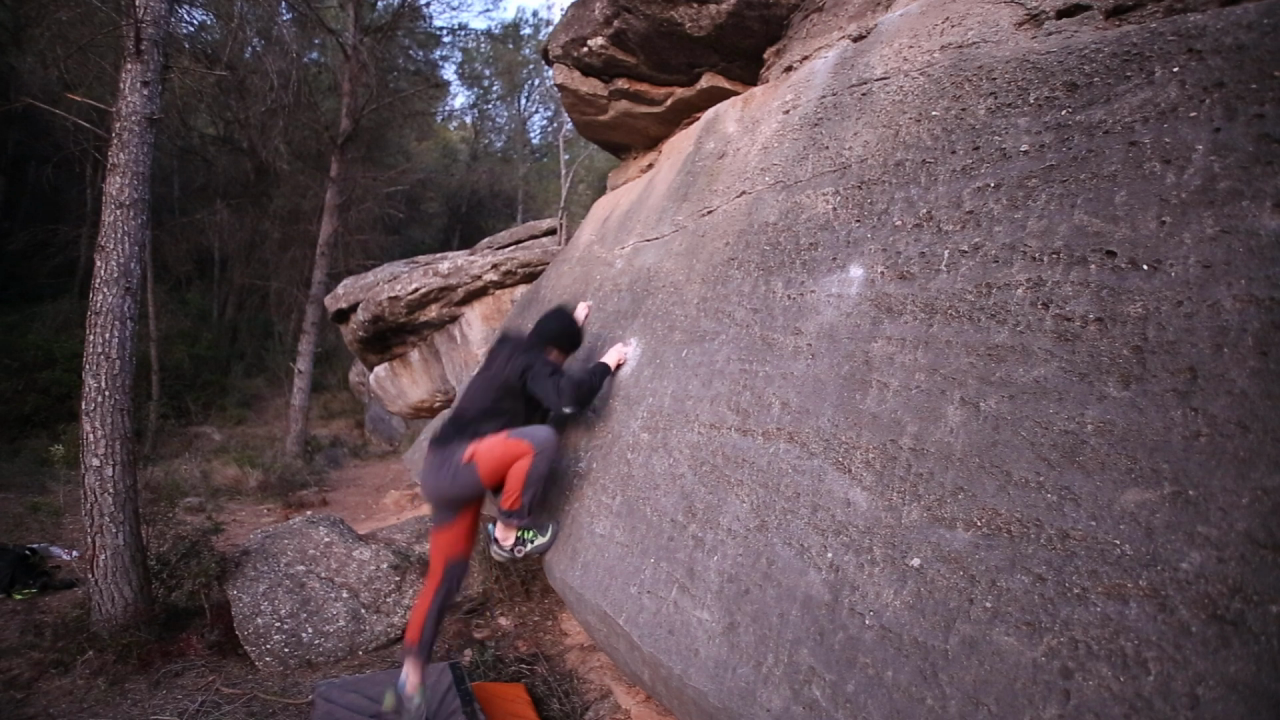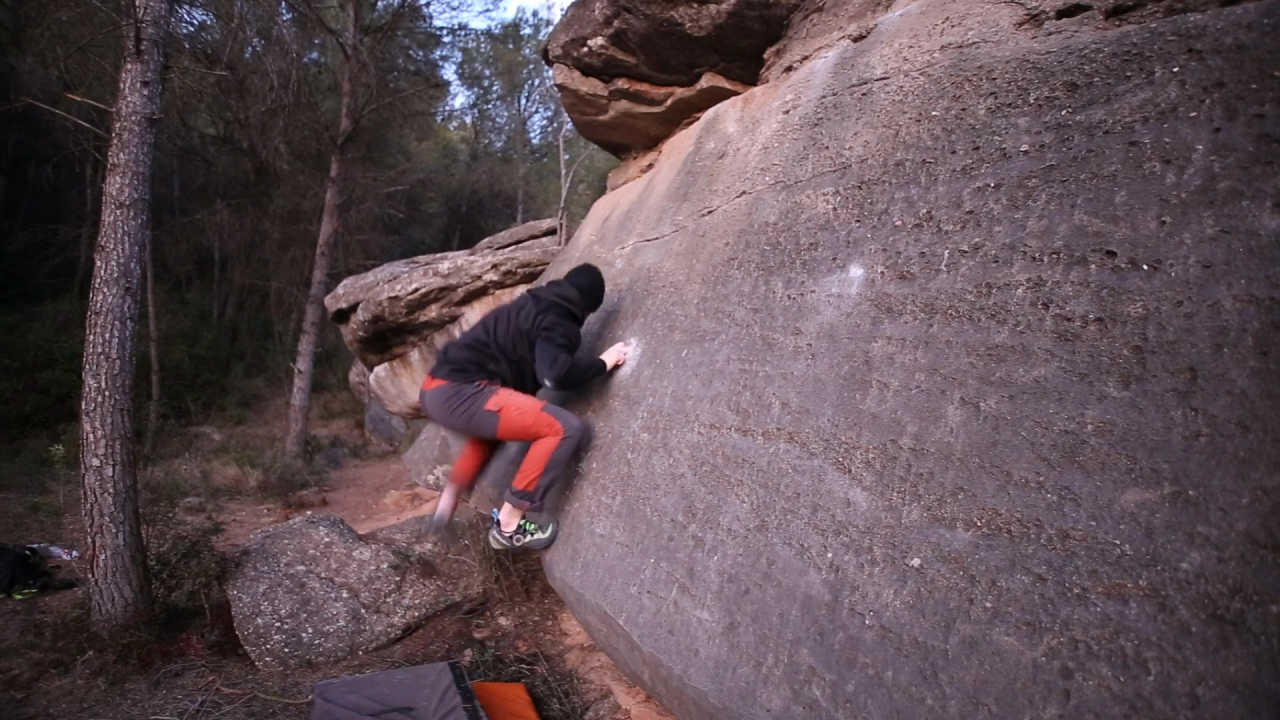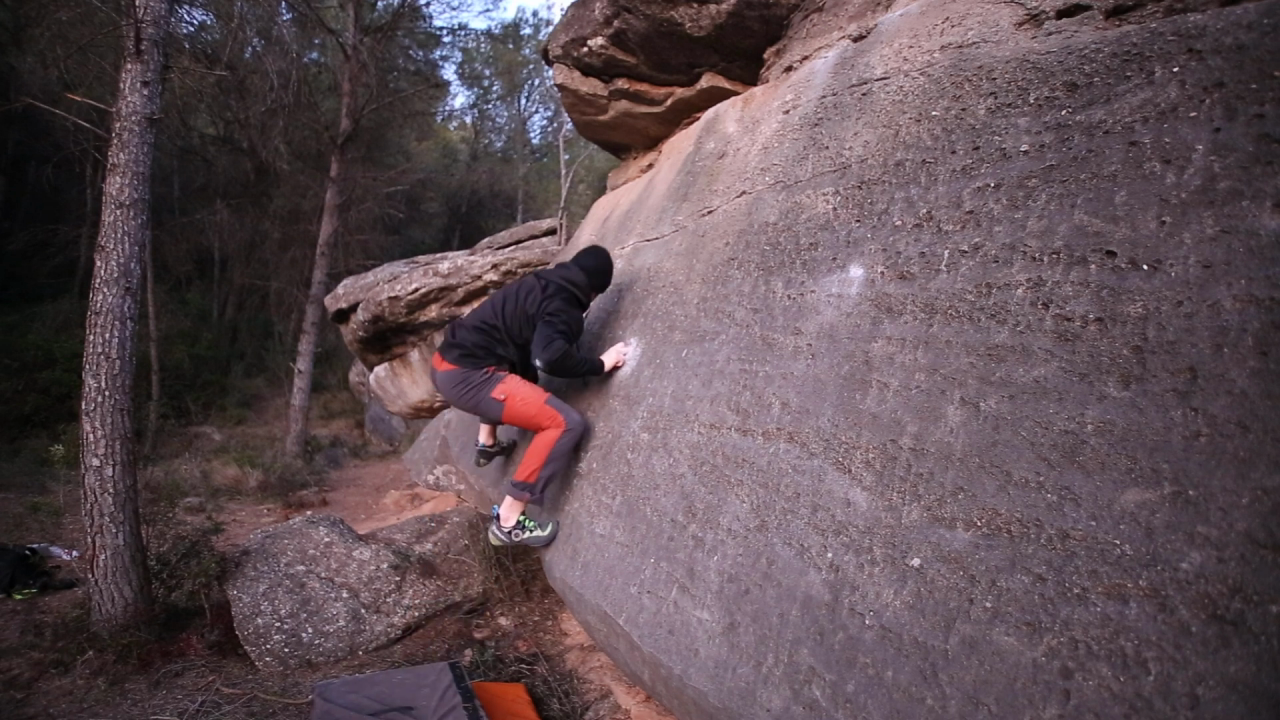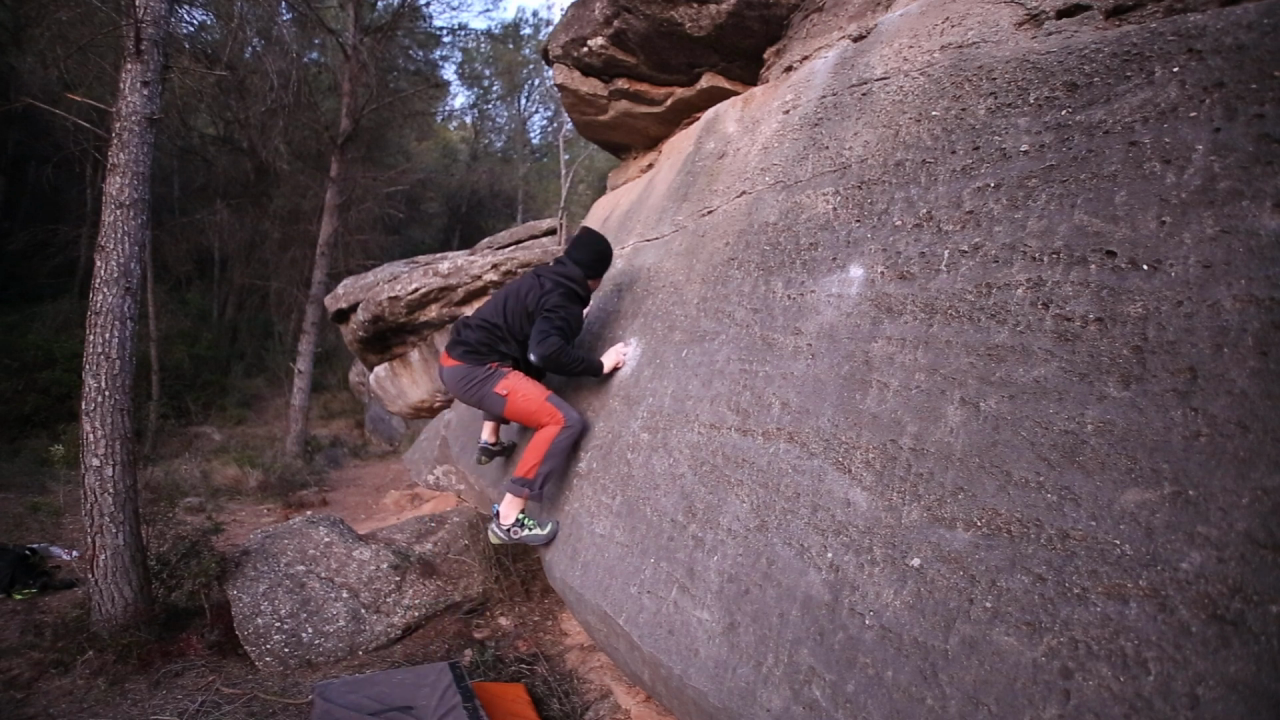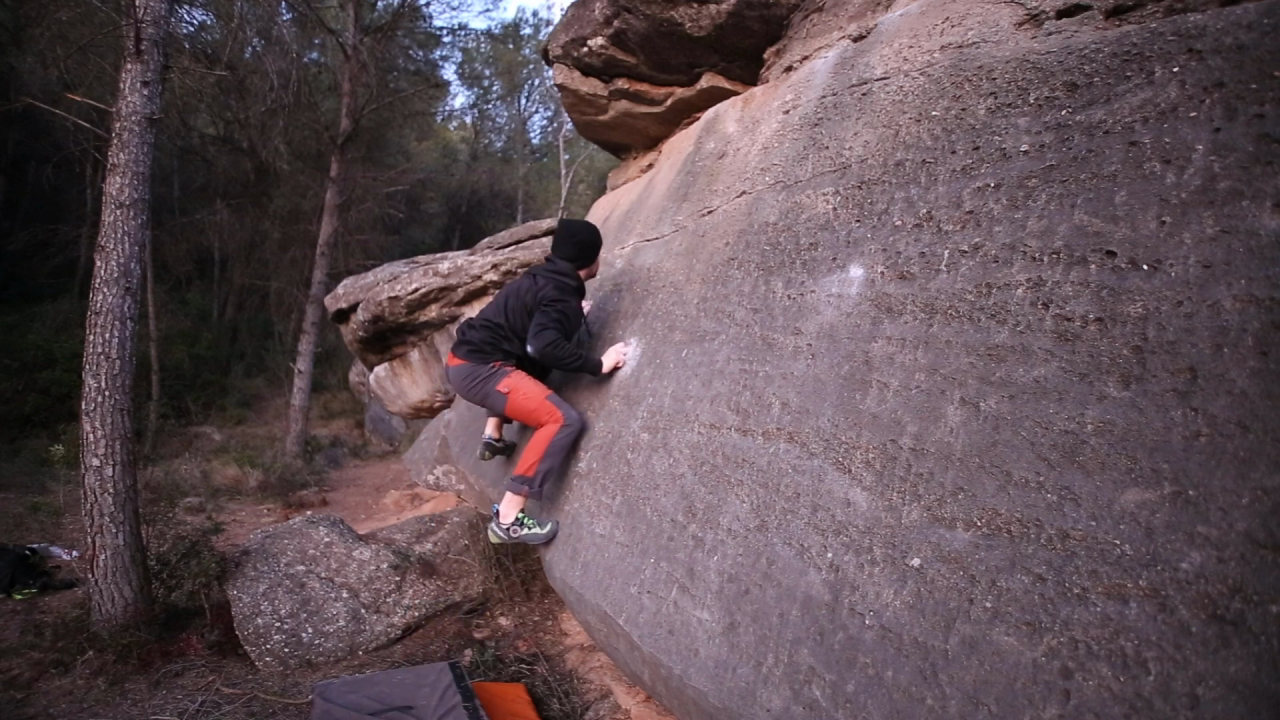
dt=0.2s
person 1, frame 1
left shoulder: (513, 354)
right shoulder: (534, 362)
right elbow: (568, 400)
left wrist: (572, 325)
right wrist: (606, 365)
left hip: (443, 470)
right hip: (453, 465)
left knee: (447, 572)
right knee: (540, 437)
left ankle: (411, 676)
right ankle: (507, 535)
person 1, frame 2
left shoulder: (535, 303)
right shoulder: (559, 323)
right elbow: (555, 374)
right wrist: (602, 364)
left hip: (436, 389)
right hip: (460, 394)
left knee: (489, 439)
right knee: (565, 429)
left ankle: (447, 503)
right ankle: (509, 527)
person 1, frame 3
left shoulder: (541, 284)
right shoulder: (563, 308)
right elbow: (549, 358)
left wrist: (568, 327)
right wrist: (600, 364)
left hip: (447, 364)
right hip: (468, 377)
right knee: (566, 423)
left ankle: (486, 442)
right ankle: (508, 522)
person 1, frame 4
left shoulder: (543, 280)
right shoulder: (563, 303)
right elbow: (545, 353)
left wrist: (570, 322)
right wrist: (598, 366)
left hip: (456, 362)
right hip: (474, 372)
right knee: (564, 421)
left ankle: (489, 440)
right ankle: (508, 520)
person 1, frame 5
left shoulder: (544, 279)
right shoulder: (561, 297)
right elbow: (543, 346)
left wrist: (572, 320)
right wrist: (598, 365)
left hip: (464, 361)
right hip: (480, 370)
left knee: (526, 369)
right knee: (563, 421)
left ankle: (492, 436)
right ankle: (508, 519)
